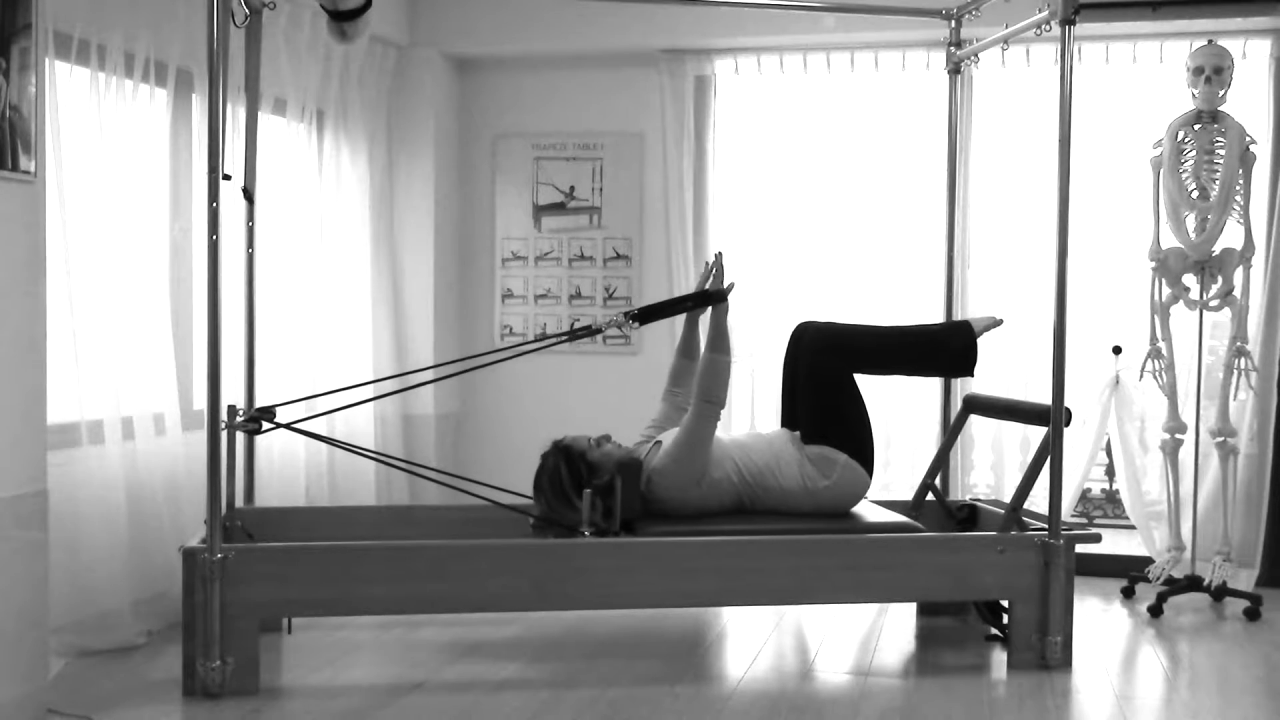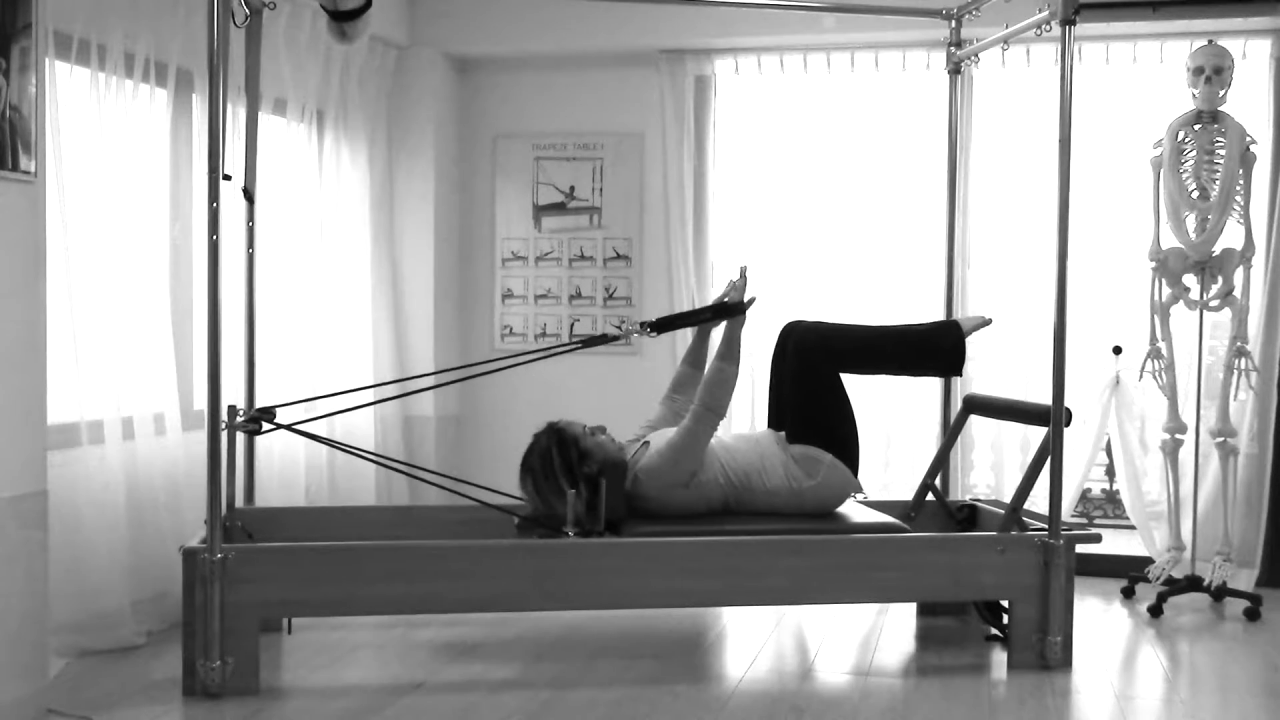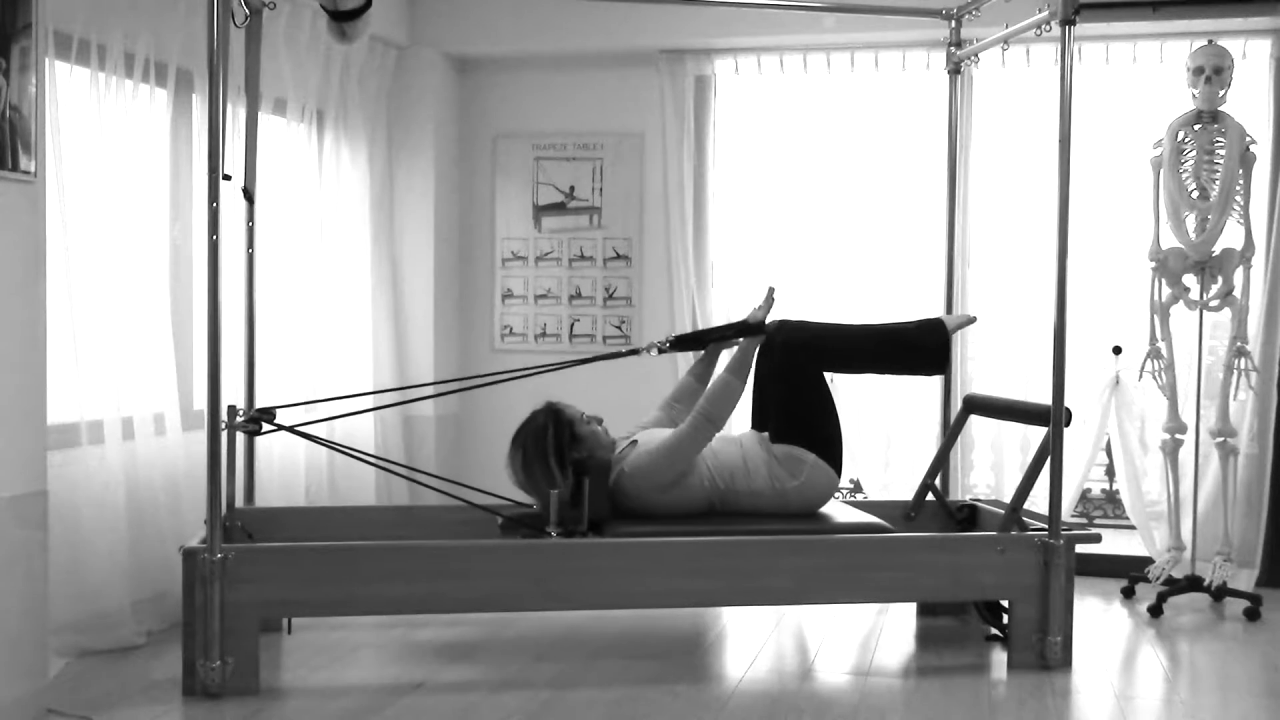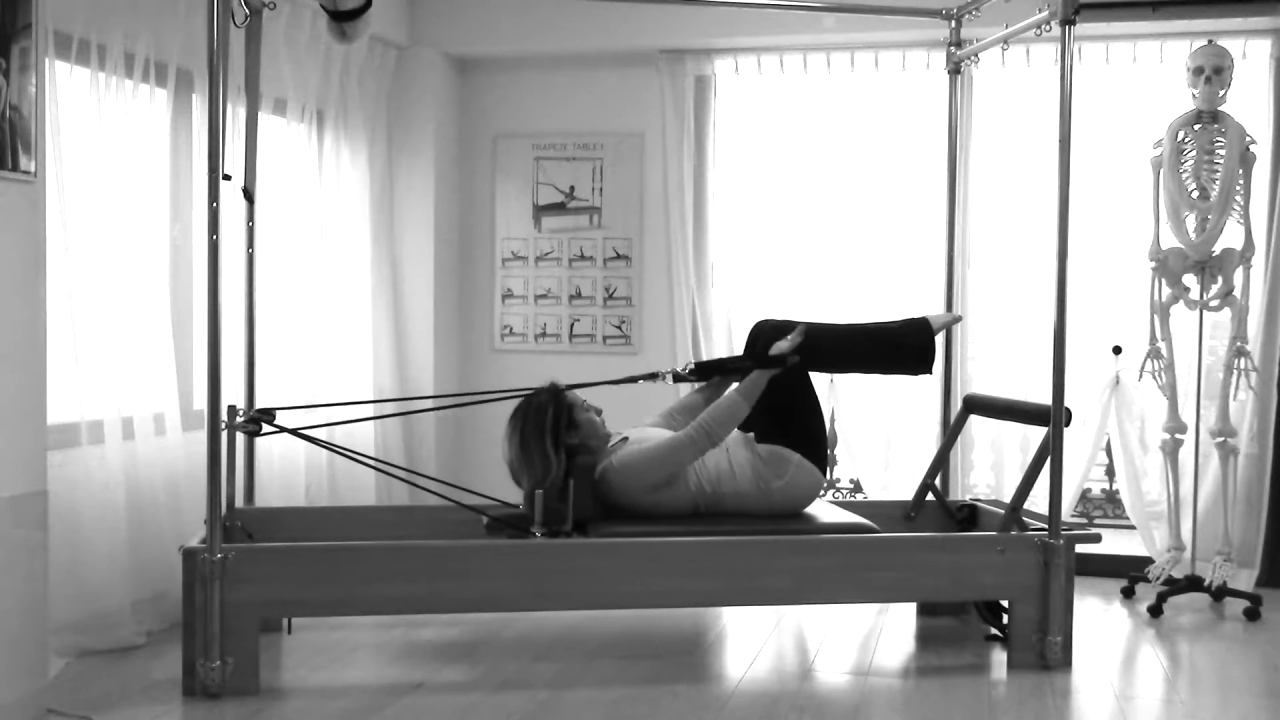
dt=0.2s
person 1, frame 1
left shoulder: (644, 457)
right shoulder: (666, 478)
left elbow: (678, 396)
right elbow: (707, 403)
left wrist: (694, 315)
right wrist: (717, 315)
left hip: (801, 459)
right hip: (831, 472)
left knee: (811, 339)
right knee: (822, 344)
left ankle: (956, 340)
right ankle: (960, 340)
person 1, frame 2
left shoulder: (632, 457)
right shoulder: (652, 477)
left elbow: (677, 402)
right elbow: (708, 410)
left wrist: (706, 328)
right wrist: (734, 325)
left hip: (785, 459)
right hip: (818, 473)
left knee: (798, 339)
right knee: (808, 343)
left ankle: (944, 340)
right ankle: (948, 341)
person 1, frame 3
left shoulder: (619, 457)
right shoulder: (637, 474)
left elbow: (676, 408)
right elbow: (706, 419)
left wrist: (715, 347)
right wrist: (749, 341)
left hip: (773, 461)
right hip: (800, 473)
left knee: (786, 339)
right knee: (794, 344)
left ankle: (929, 338)
right ankle: (933, 338)
person 1, frame 4
left shoulder: (604, 457)
right shoulder: (622, 471)
left elbow: (669, 422)
right elbow: (703, 433)
left wrist: (723, 377)
right wrist: (768, 368)
left hip: (761, 464)
right hip: (787, 474)
left knee: (770, 336)
right knee: (776, 341)
left ankle: (912, 340)
right ankle: (917, 339)
